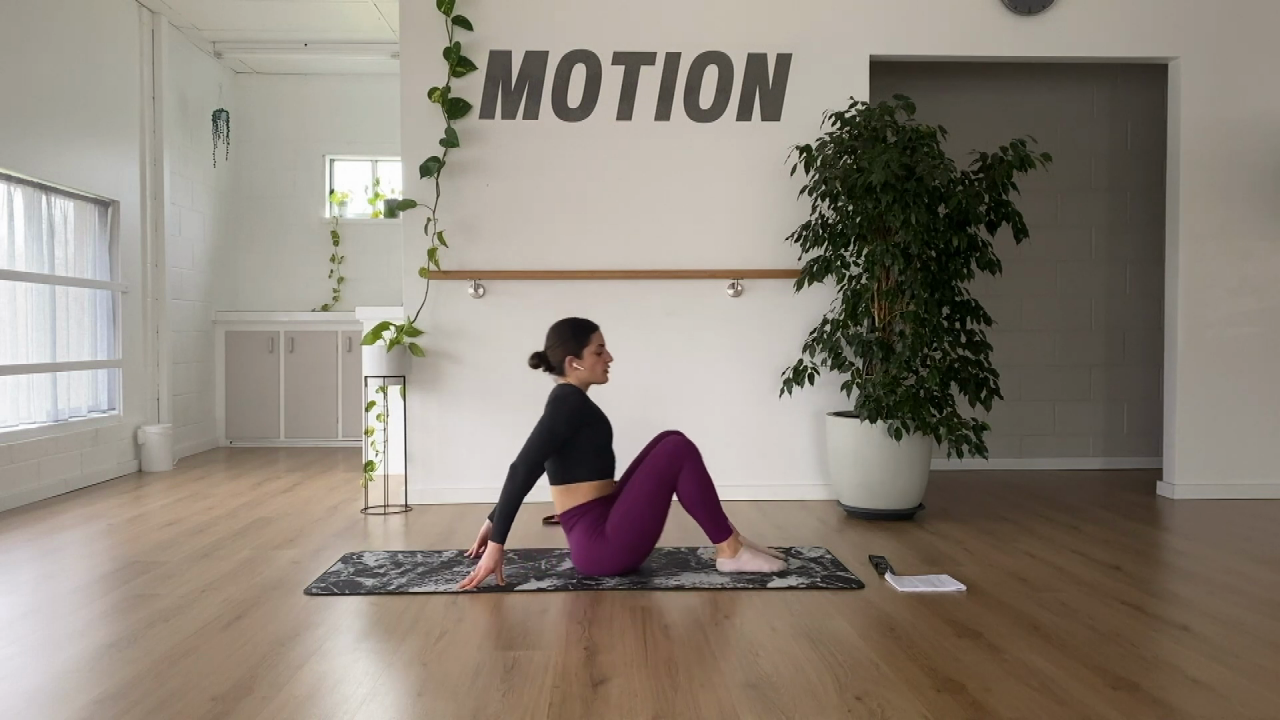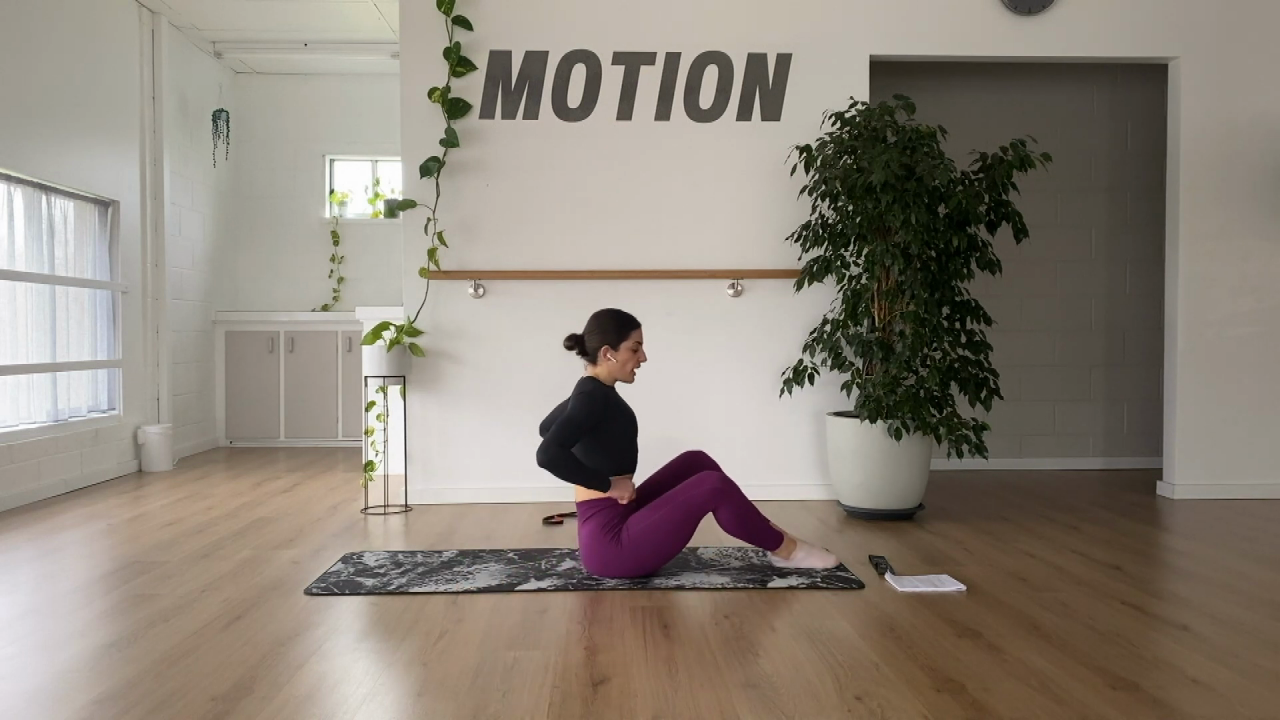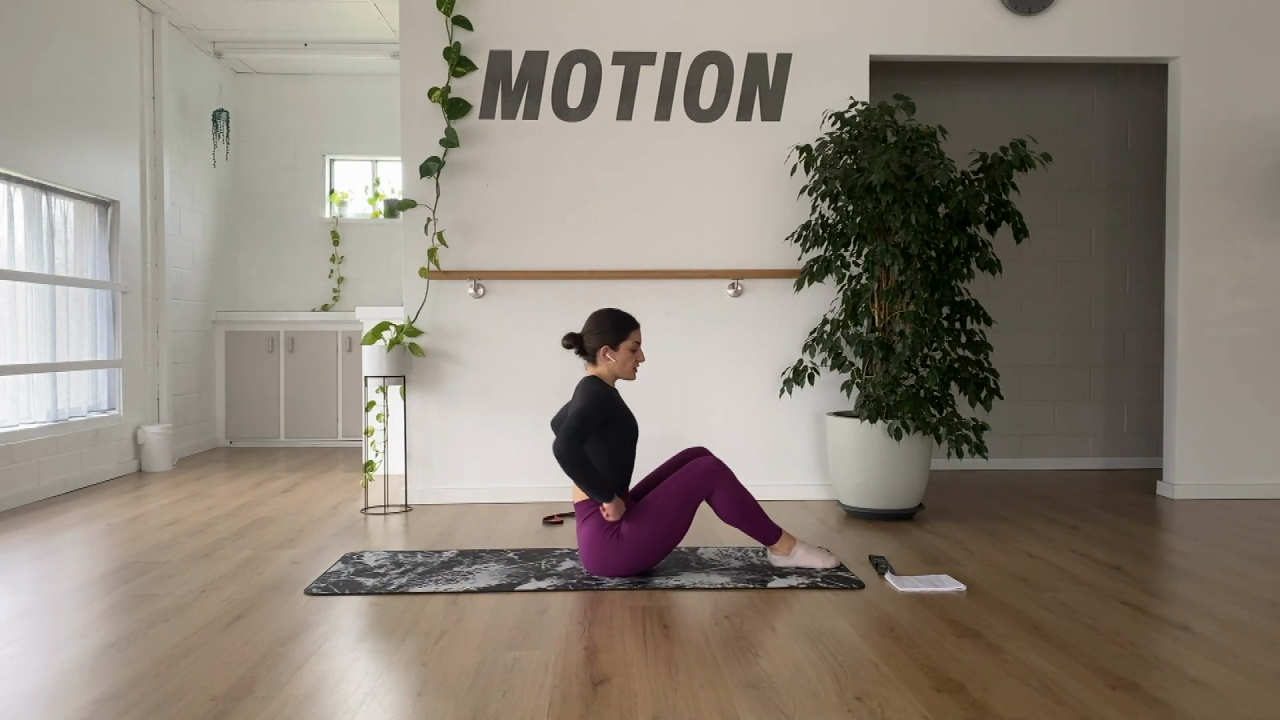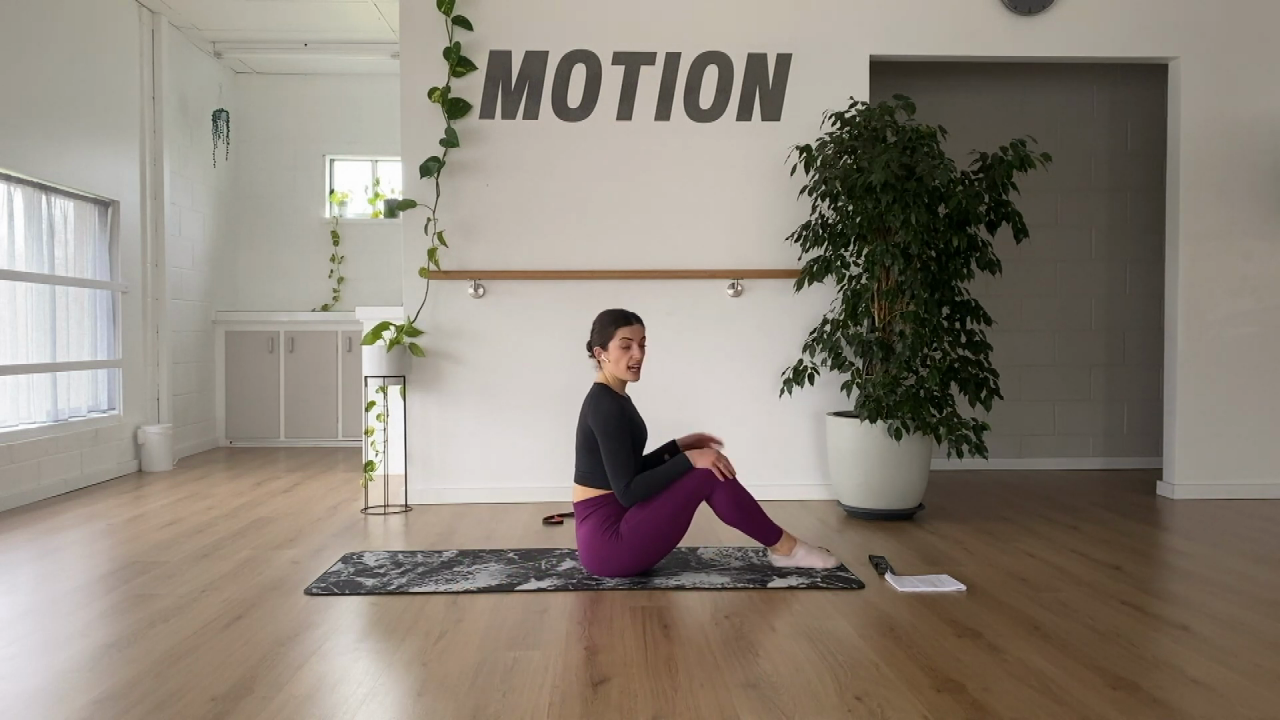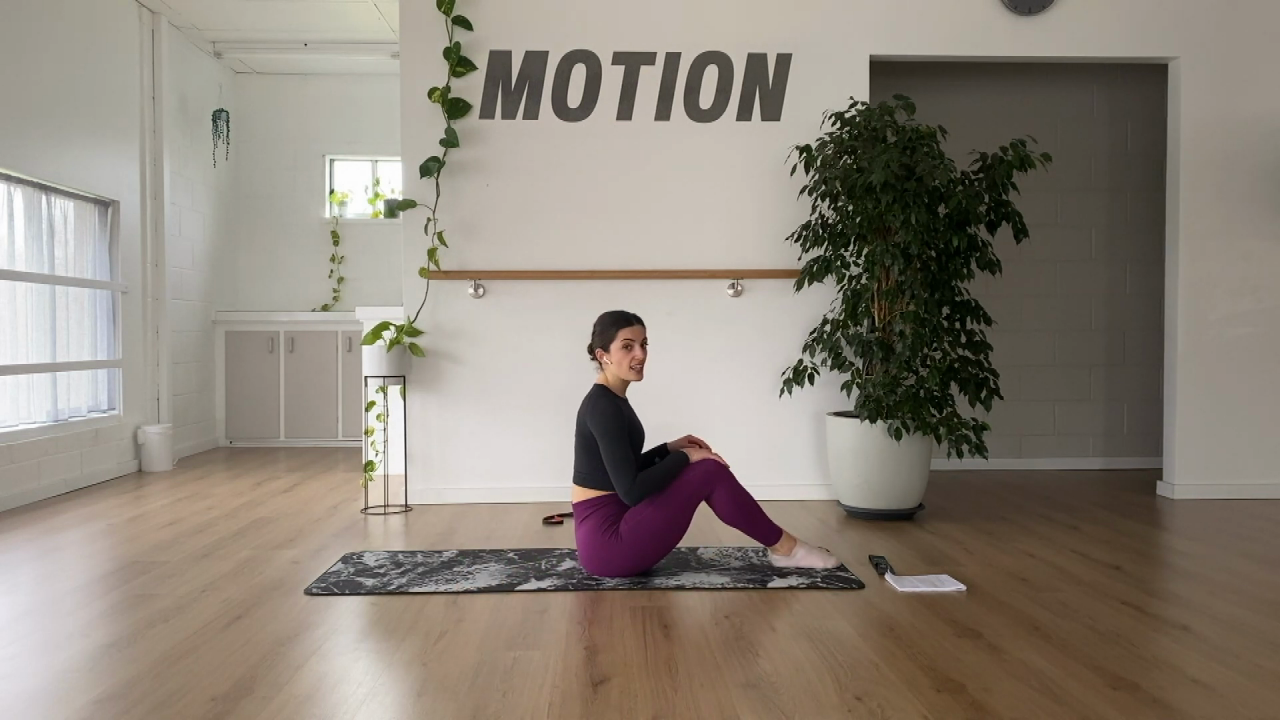
dt=1s
person 1, frame 1
left shoulder: (570, 399)
right shoulder: (570, 402)
left elbow: (526, 468)
right elbow: (523, 468)
left wrist: (492, 521)
right wrist: (497, 544)
left hip: (601, 529)
right hip: (602, 545)
left knee: (670, 441)
right knee: (679, 449)
left ankle: (730, 541)
right ankle: (730, 549)
person 1, frame 2
left shoulder: (593, 391)
right shoulder: (593, 397)
left elbow: (547, 428)
right elbow: (548, 454)
right wrist: (608, 484)
left hip: (621, 522)
right hip: (610, 543)
left knee: (696, 462)
right knee: (714, 486)
left ankle: (769, 532)
right ankle: (784, 548)
person 1, frame 3
left shoulder: (592, 390)
right shoulder: (597, 395)
left elbow: (559, 424)
right elbow: (563, 447)
right wrist: (608, 496)
left hip: (610, 530)
right hip: (610, 544)
left knee: (697, 457)
right knee: (708, 471)
left ankle: (775, 539)
right ankle: (782, 547)
person 1, frame 4
left shoulder: (613, 399)
right shoulder: (606, 406)
right elbow: (627, 492)
left wrist: (678, 447)
right wrist: (688, 458)
left hip: (613, 527)
right hip: (609, 544)
left knee: (703, 464)
right knee: (708, 473)
left ankle: (779, 542)
right ankle: (784, 547)
person 1, frame 5
left shoulder: (612, 400)
right shoulder: (604, 407)
right elbow: (631, 490)
left wrist: (669, 449)
right wrist: (682, 456)
left hip: (612, 530)
right hip: (608, 544)
left knee: (702, 465)
right knee: (709, 471)
left ankle: (779, 543)
right ankle: (784, 547)
